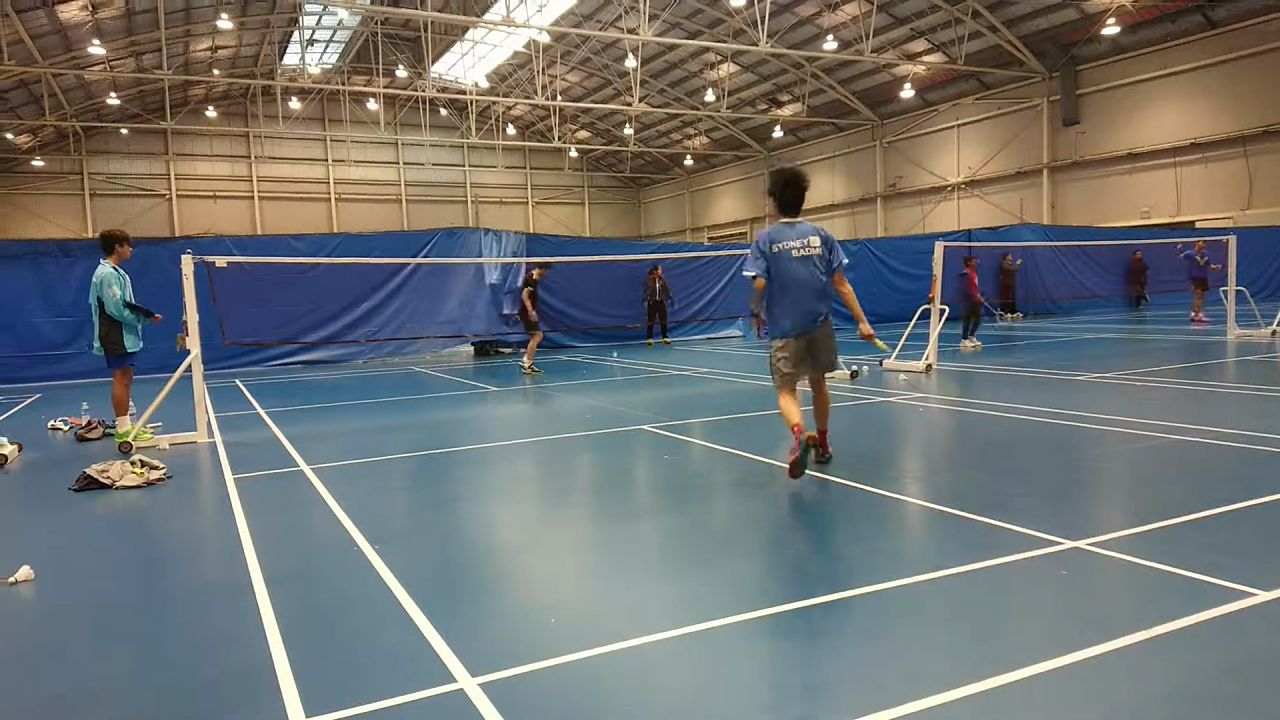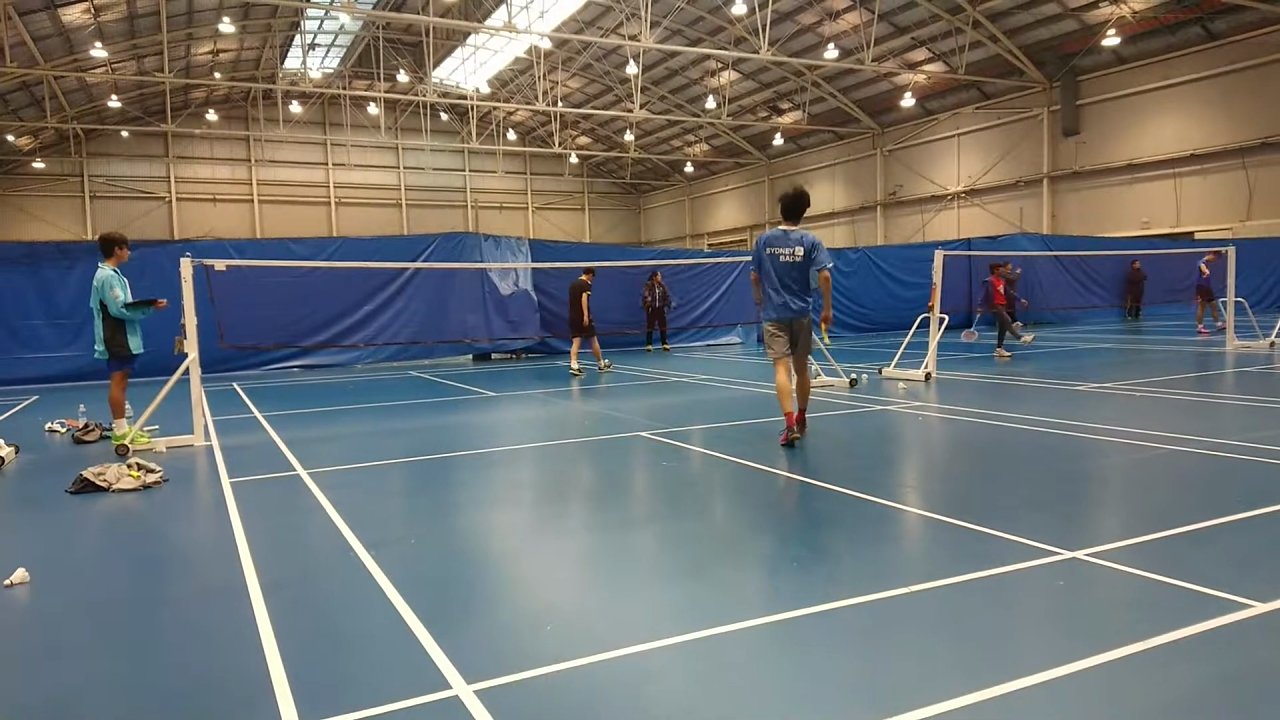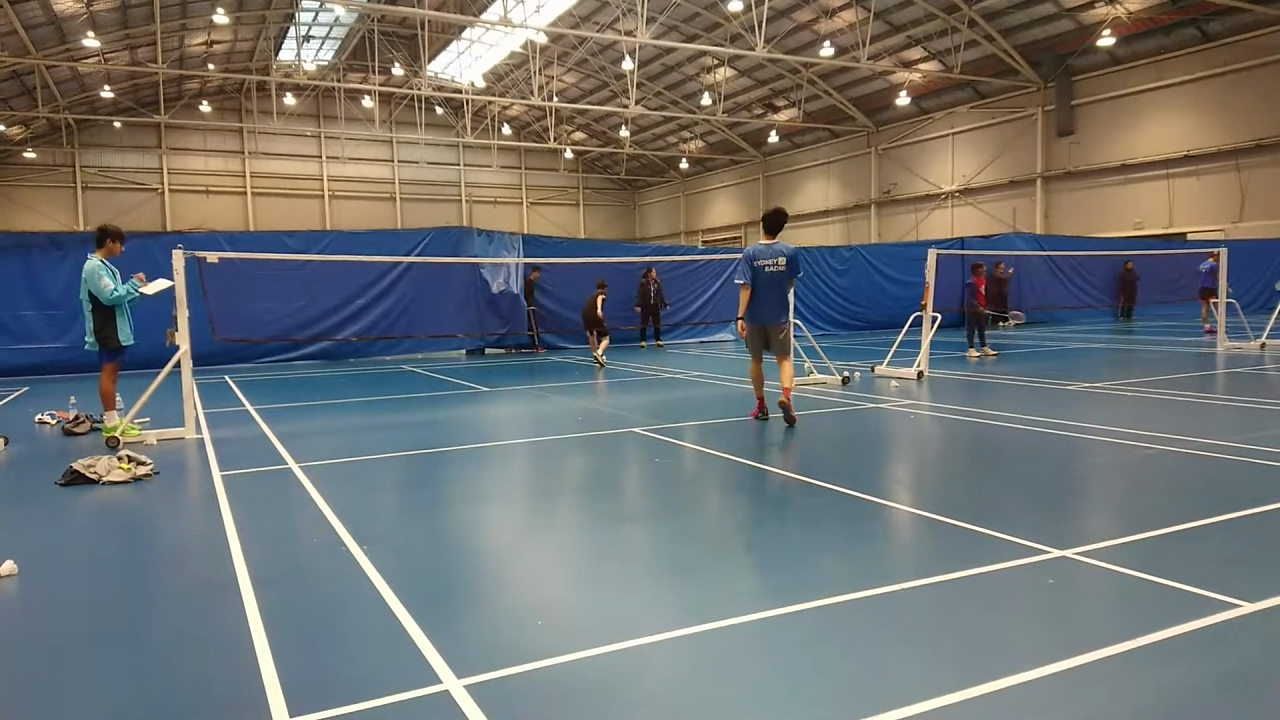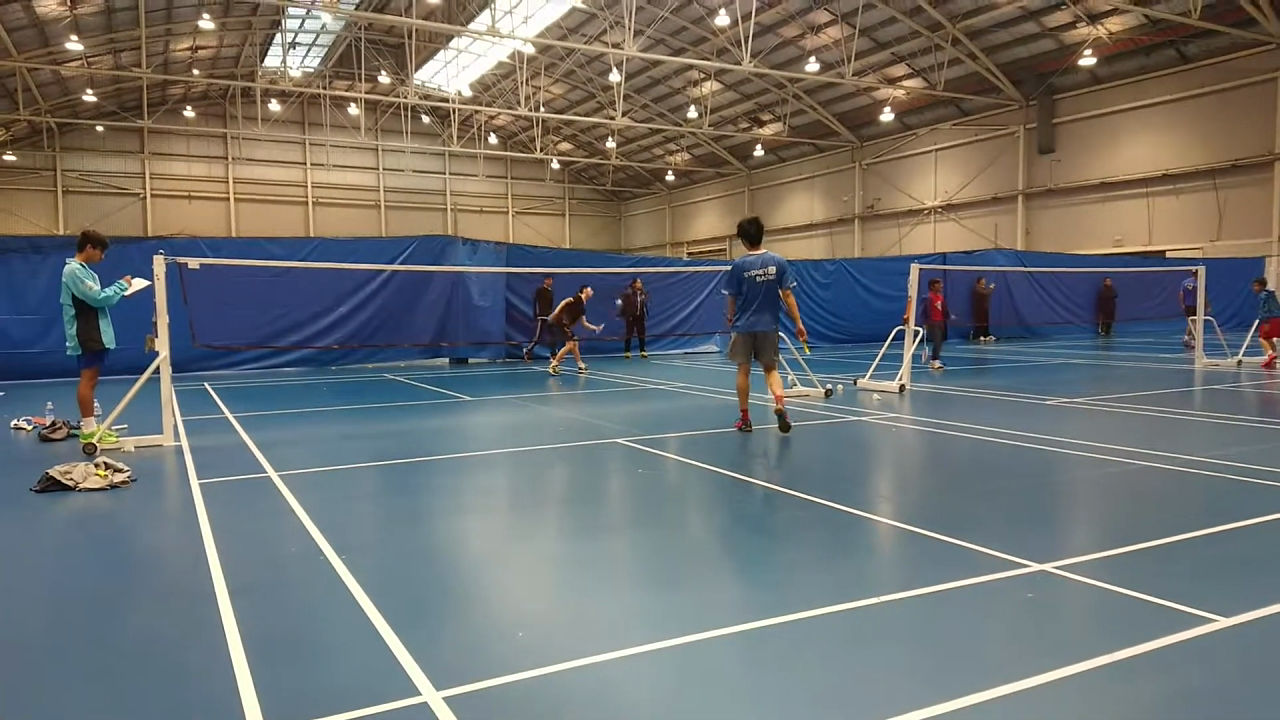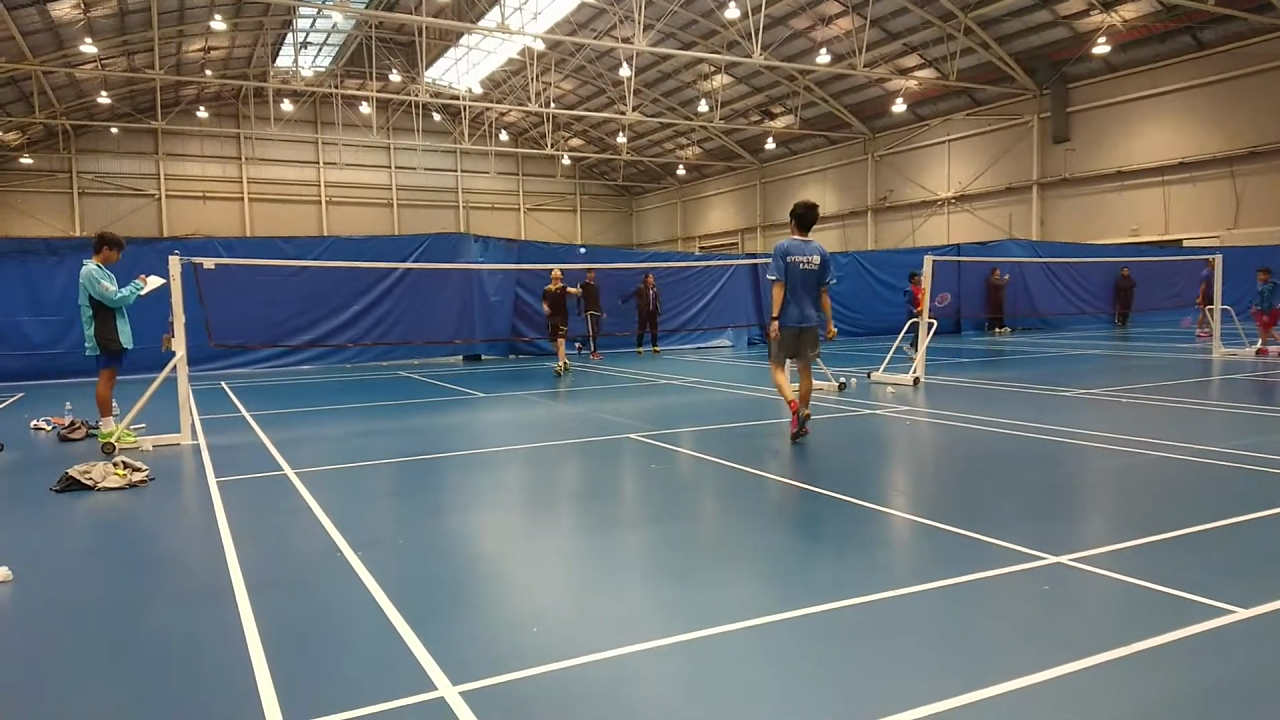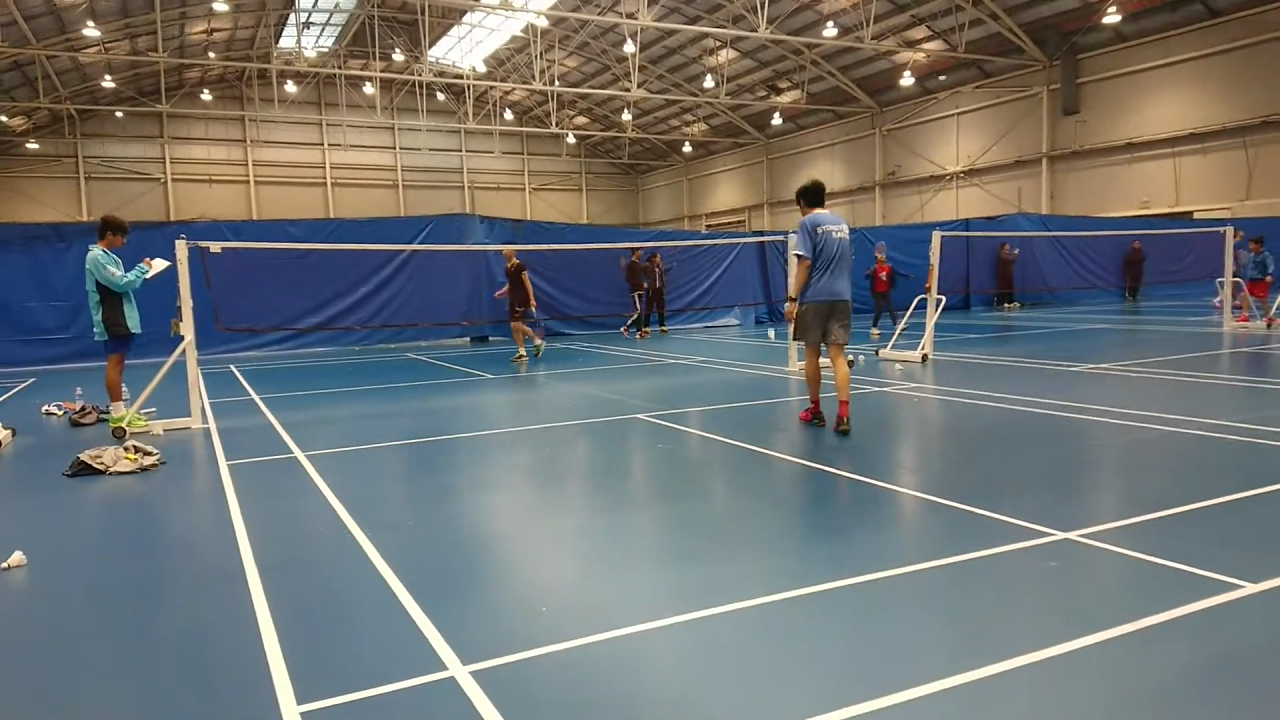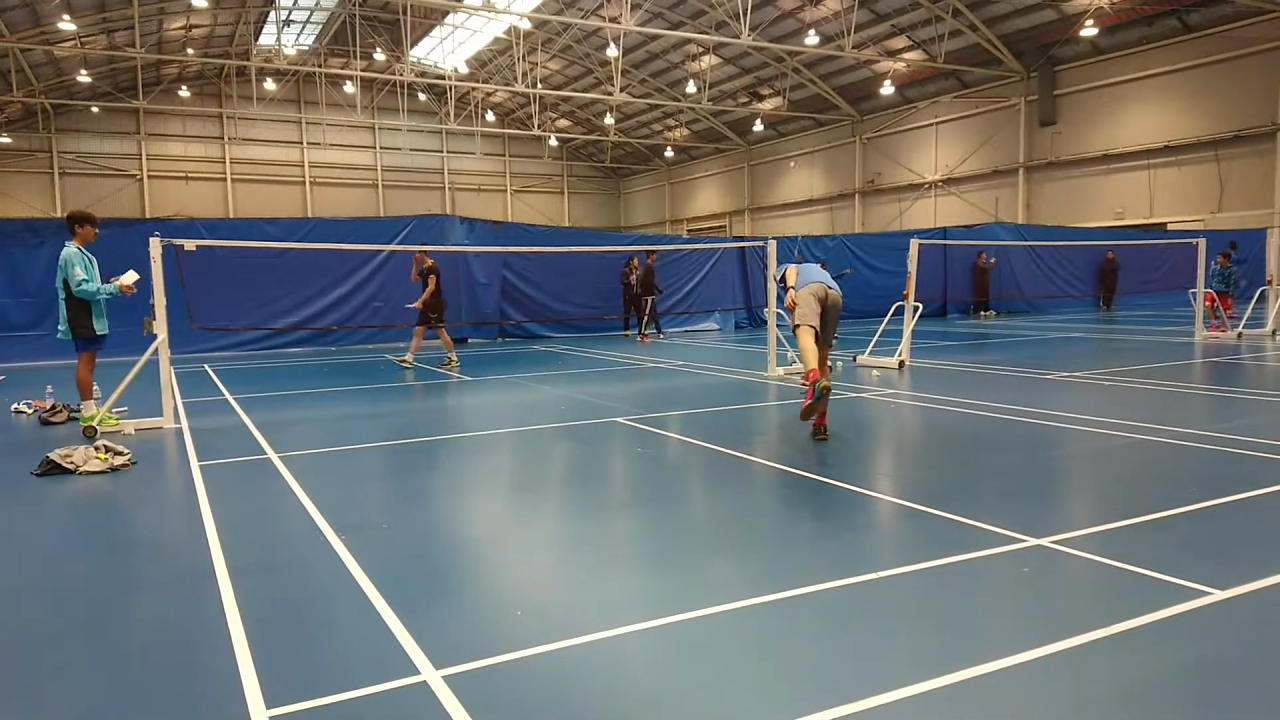
dt=0.7s
person 1, frame 1
left shoulder: (765, 238)
right shoulder: (821, 235)
left elbow: (760, 284)
right elbow: (840, 283)
left wrist: (757, 310)
right wrist: (861, 322)
left hip: (785, 327)
right hip: (819, 323)
left knee: (786, 392)
right knee: (818, 384)
left ankle: (800, 435)
right ankle: (822, 446)
person 1, frame 2
left shoulder: (764, 240)
right shoulder: (810, 241)
left elbow: (755, 277)
right elbow: (825, 276)
left wrist: (758, 297)
right wrist: (827, 308)
left hip: (774, 314)
right hip: (802, 313)
left knee: (782, 368)
right knee: (801, 367)
left ankle: (790, 426)
right ankle: (801, 419)
person 1, frame 3
left shoulder: (750, 253)
right shoulder: (790, 252)
left elbow: (746, 288)
right elbow: (791, 283)
left wrist: (740, 318)
left hip: (755, 317)
right hip: (779, 317)
left knee: (756, 360)
right knee: (784, 360)
left ankle: (761, 406)
right ankle: (786, 399)
person 1, frame 4
left shoulder: (739, 265)
right shoulder: (779, 262)
left elbow: (732, 298)
right elbow: (787, 295)
left wrist: (731, 317)
right wrist: (798, 323)
left hip: (743, 326)
right hip: (768, 326)
left knee: (743, 370)
right knee: (771, 369)
left ankle: (745, 418)
right ankle: (780, 404)
person 1, frame 5
left shoulder: (782, 248)
right shoulder: (821, 252)
left elbow: (778, 287)
right elbow: (823, 291)
left wrist: (774, 318)
right wrist: (829, 323)
left hip: (786, 320)
right hip: (810, 321)
left knee: (778, 368)
right knee: (805, 370)
left ankle: (796, 411)
right ankle: (802, 415)
person 1, frame 6
left shoulder: (808, 223)
right shoulder: (842, 224)
left elbow: (805, 263)
left wrist: (793, 299)
left hip: (814, 297)
right hip: (842, 297)
left knee: (812, 354)
right knee: (838, 356)
left ankle: (815, 410)
right ankle: (843, 414)
person 1, frame 7
left shoulder: (785, 269)
left elbow: (792, 270)
left wrist: (790, 289)
right wrist: (812, 367)
left hip: (809, 290)
right hip: (835, 294)
left knee: (805, 336)
right knee: (822, 362)
left ankle: (814, 383)
right ankle: (820, 424)
person 2, frame 1
left shoulder: (115, 272)
right shoulder: (107, 274)
right elbow: (116, 309)
left wrist: (141, 312)
right wrist: (144, 317)
left hip: (124, 335)
right hip: (116, 337)
left knee: (126, 379)
right knee: (121, 380)
left ankle: (126, 424)
right ankle: (122, 429)
person 2, frame 2
left shoulder: (111, 274)
right shoulder: (108, 276)
right elbow: (119, 309)
left wrist: (146, 306)
right wrist: (149, 308)
left hip: (123, 338)
right hip: (117, 340)
left knee: (121, 382)
right knee: (118, 382)
left ankle: (122, 427)
right ankle: (120, 432)
person 2, frame 3
left shoulder: (104, 266)
right shoulder: (95, 267)
right elbow: (109, 296)
left wrist: (135, 289)
right wrist: (134, 283)
left hip: (115, 329)
right hip: (106, 331)
left knee: (111, 374)
right knee: (109, 374)
left ankle: (113, 419)
right ankle: (111, 424)
person 2, frame 4
left shoulder: (82, 270)
right shoulder: (74, 271)
left elbow: (94, 299)
right elbow: (97, 298)
left wrist: (118, 290)
right wrist: (121, 285)
left hip: (94, 334)
right hip: (87, 336)
left knee: (90, 380)
right knee: (88, 380)
left ankle: (90, 426)
right ankle: (88, 430)
person 2, frame 5
left shoulder: (100, 271)
right shoulder: (91, 272)
left elbow: (112, 299)
right elbow: (114, 298)
left wrist: (135, 289)
right wrist: (137, 284)
left hip: (112, 334)
right hip: (105, 335)
left knee: (109, 380)
right knee: (106, 380)
left ankle: (109, 426)
right ankle: (106, 430)
person 2, frame 6
left shoulder: (106, 256)
right shoulder: (97, 257)
right elbow: (121, 283)
left wrist: (141, 274)
right wrist: (142, 268)
left hip: (120, 318)
right hip: (113, 320)
left knee: (118, 364)
right knee: (115, 364)
left ankle: (119, 410)
right ankle: (117, 414)
person 2, frame 7
left shoulder: (81, 254)
right shoulder: (72, 254)
right elbow: (80, 288)
left wrist: (111, 285)
right wrist: (112, 289)
left hip: (91, 318)
right hip: (83, 319)
left knee: (88, 363)
right knee: (86, 363)
left ankle: (90, 409)
right ankle: (88, 413)
